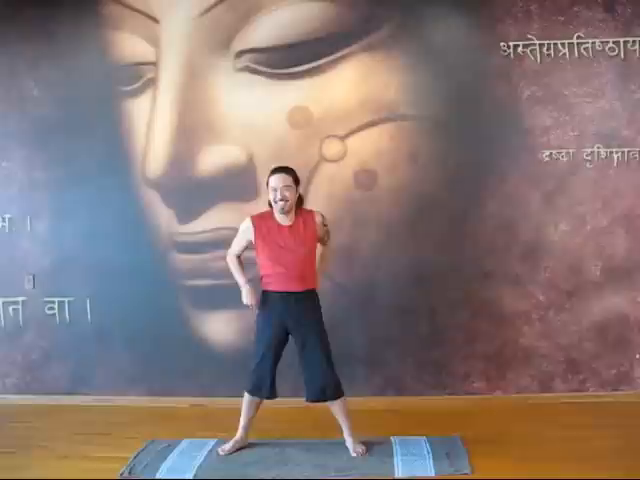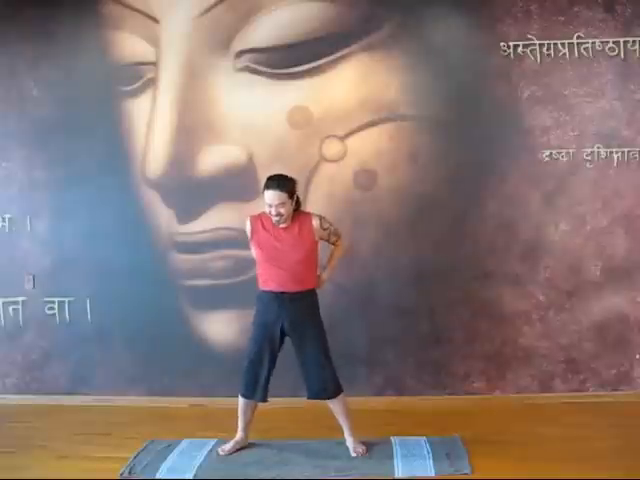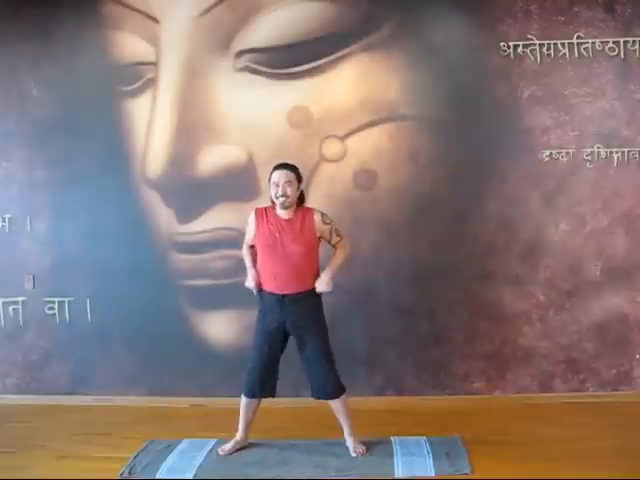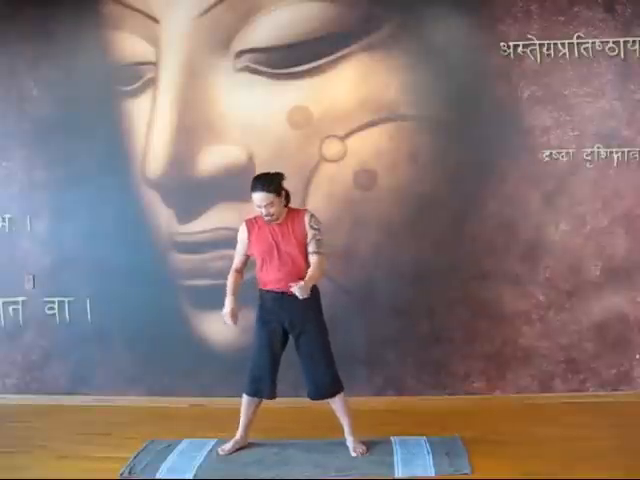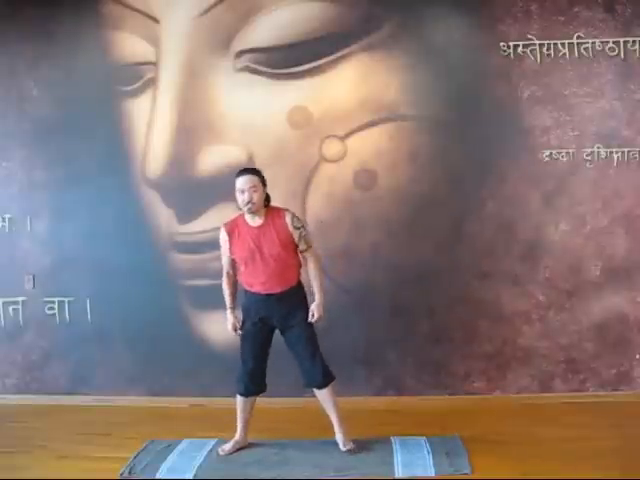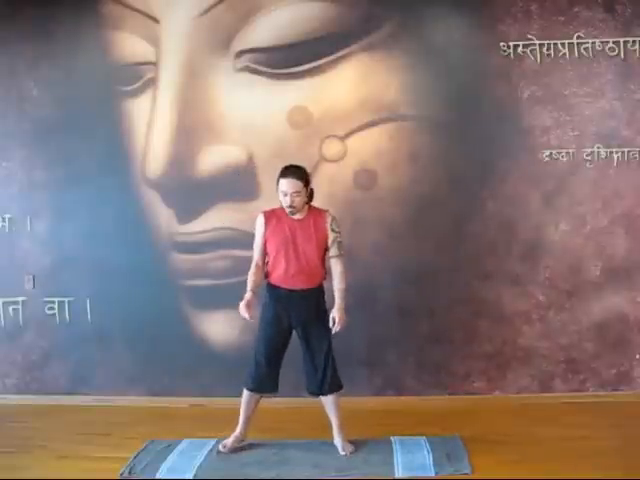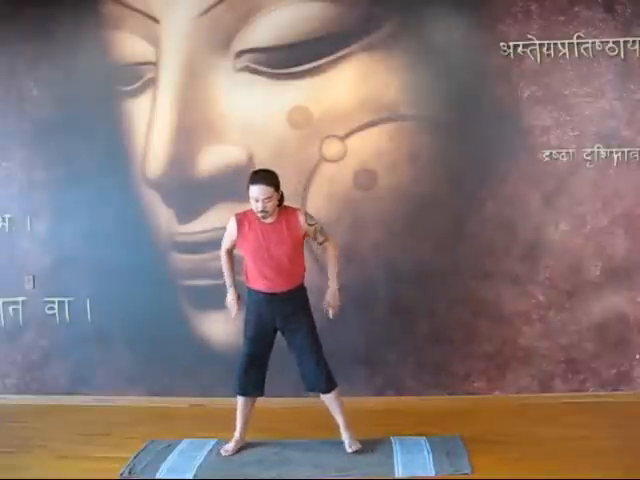
dt=0.5s
person 1, frame 1
left shoulder: (315, 220)
right shoulder: (254, 225)
left elbow: (326, 244)
right elbow: (232, 256)
right wrist: (245, 287)
left hip: (306, 304)
right hip: (272, 305)
left knee: (323, 373)
right knee: (260, 372)
left ankle: (348, 435)
right ankle: (241, 435)
person 1, frame 2
left shoulder: (314, 223)
right shoulder: (253, 224)
left elbow: (339, 242)
left wrist: (325, 275)
left hip: (304, 305)
right hip: (268, 306)
left knee: (323, 373)
right knee: (253, 372)
left ankle: (349, 435)
right ankle: (241, 435)
person 1, frame 3
left shoulder: (315, 219)
right shoulder: (258, 217)
left elbow: (343, 246)
right elbow: (247, 246)
left wrist: (328, 274)
right wrist: (250, 271)
left hip: (306, 305)
right hip: (270, 306)
left knee: (325, 374)
right knee: (257, 373)
left ankle: (349, 435)
right ankle: (241, 436)
person 1, frame 4
left shoulder: (306, 220)
right shoulder: (249, 228)
left elbow: (317, 262)
right elbow: (237, 268)
left wrist: (307, 283)
right wrist: (230, 298)
left hip: (304, 303)
right hip: (270, 305)
left knee: (323, 370)
right knee: (259, 372)
left ankle: (350, 434)
right ankle: (241, 435)
person 1, frame 5
left shoulder: (287, 219)
right shoulder: (229, 231)
left elbow: (309, 258)
right elbow: (228, 273)
left wrist: (318, 299)
right wrist: (230, 310)
left hip: (292, 301)
right hip: (255, 305)
left knee: (314, 364)
right knee: (249, 370)
left ankle: (339, 431)
right ankle: (241, 435)
person 1, frame 6
left shoulder: (326, 220)
right shoulder: (266, 219)
left elbow: (337, 265)
right elbow: (258, 263)
left wrist: (339, 305)
right wrist: (249, 294)
left hip: (312, 300)
right hip: (277, 300)
left knee: (323, 367)
right knee: (261, 366)
left ankle: (338, 434)
right ankle: (240, 432)
person 1, frame 7
left shoulder: (299, 219)
right shoulder: (238, 223)
left elbow: (328, 244)
right elbow: (225, 251)
left wrist: (333, 287)
right wrist: (231, 288)
left hip: (294, 301)
right hip: (258, 303)
left knee: (316, 366)
right knee: (249, 369)
left ankle: (345, 430)
right ankle: (239, 435)
